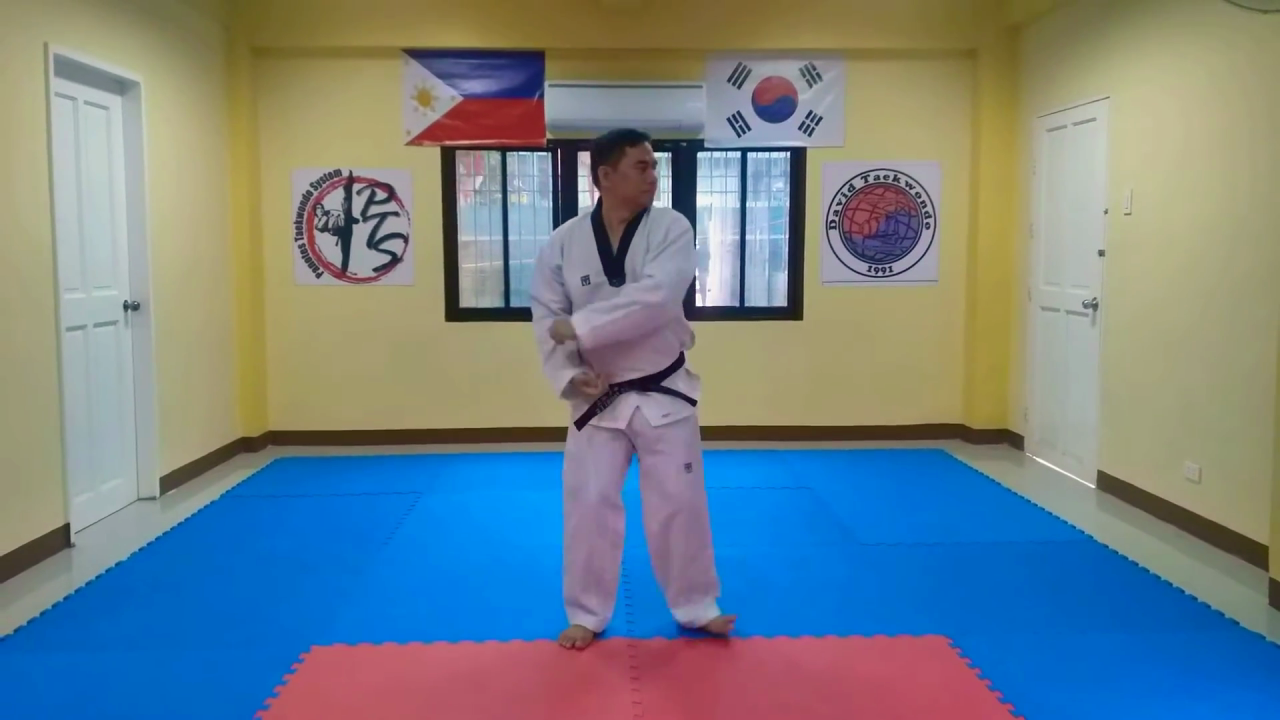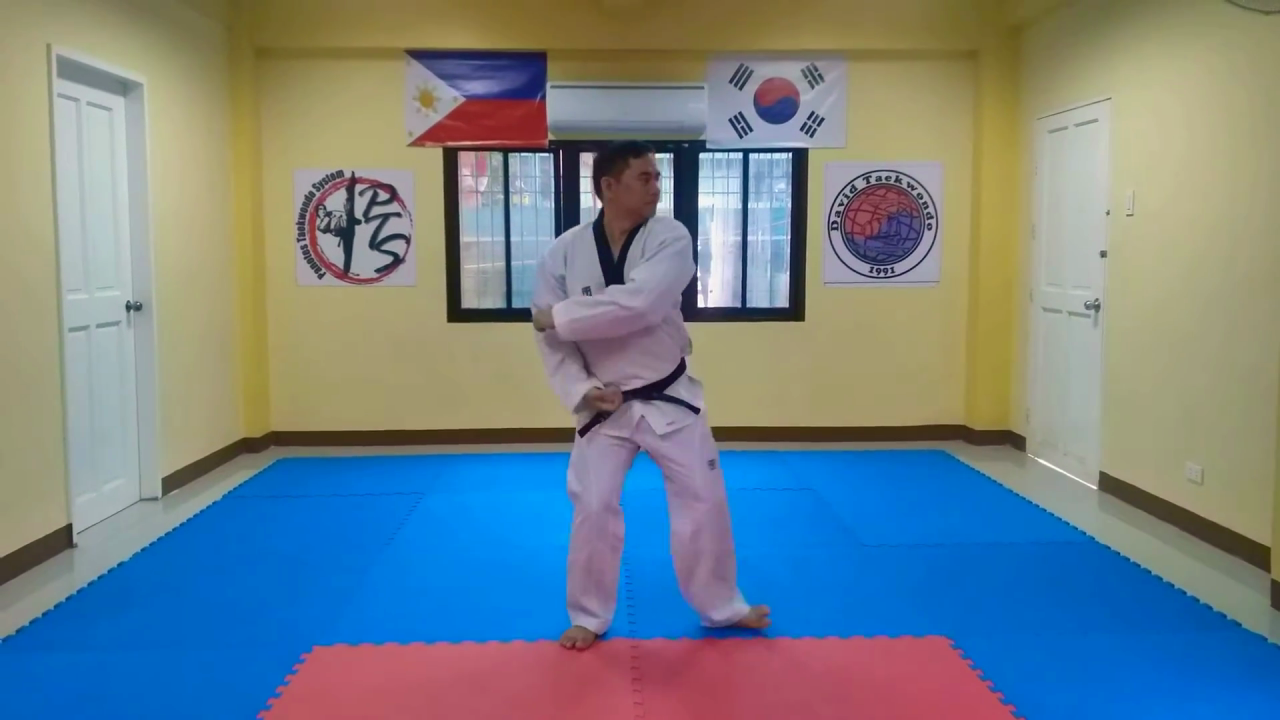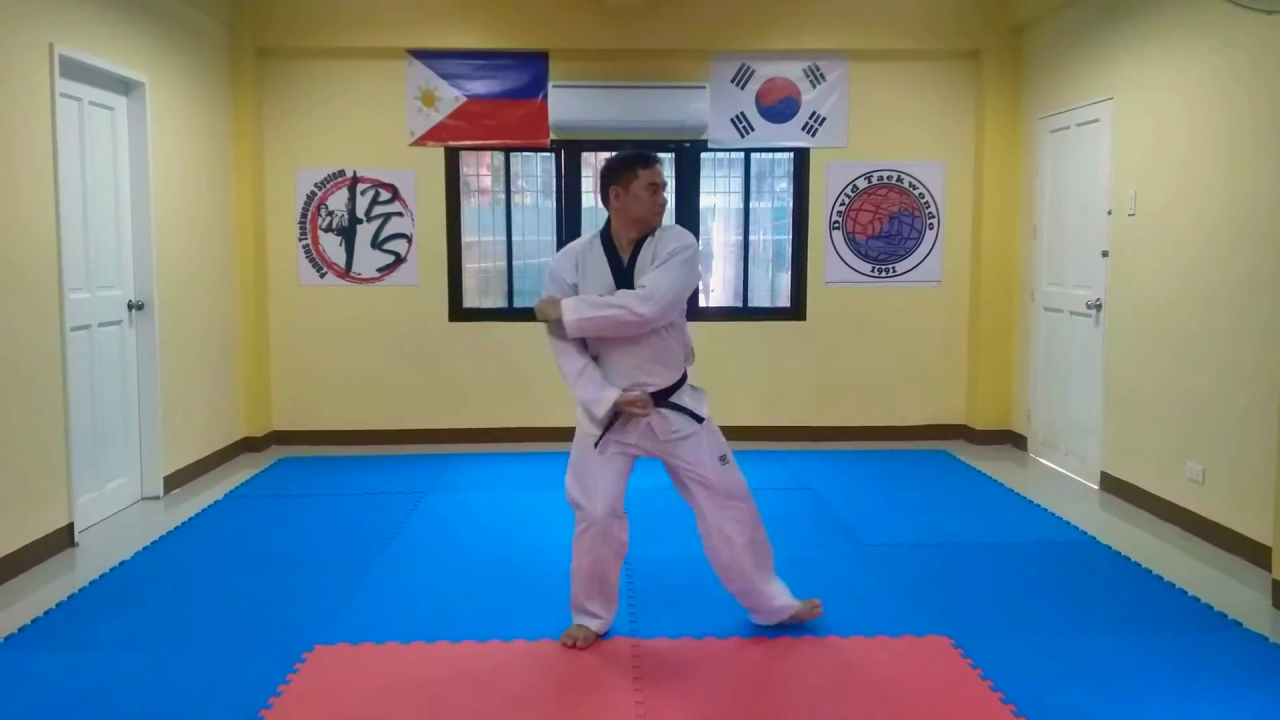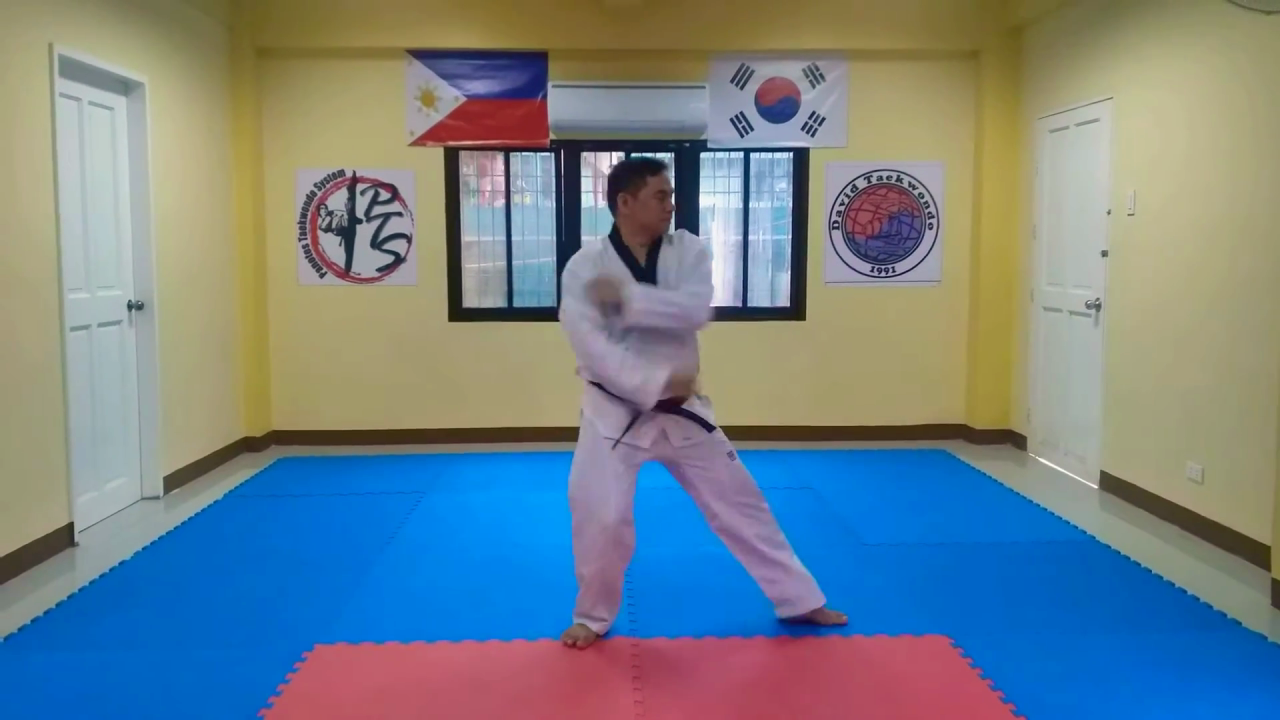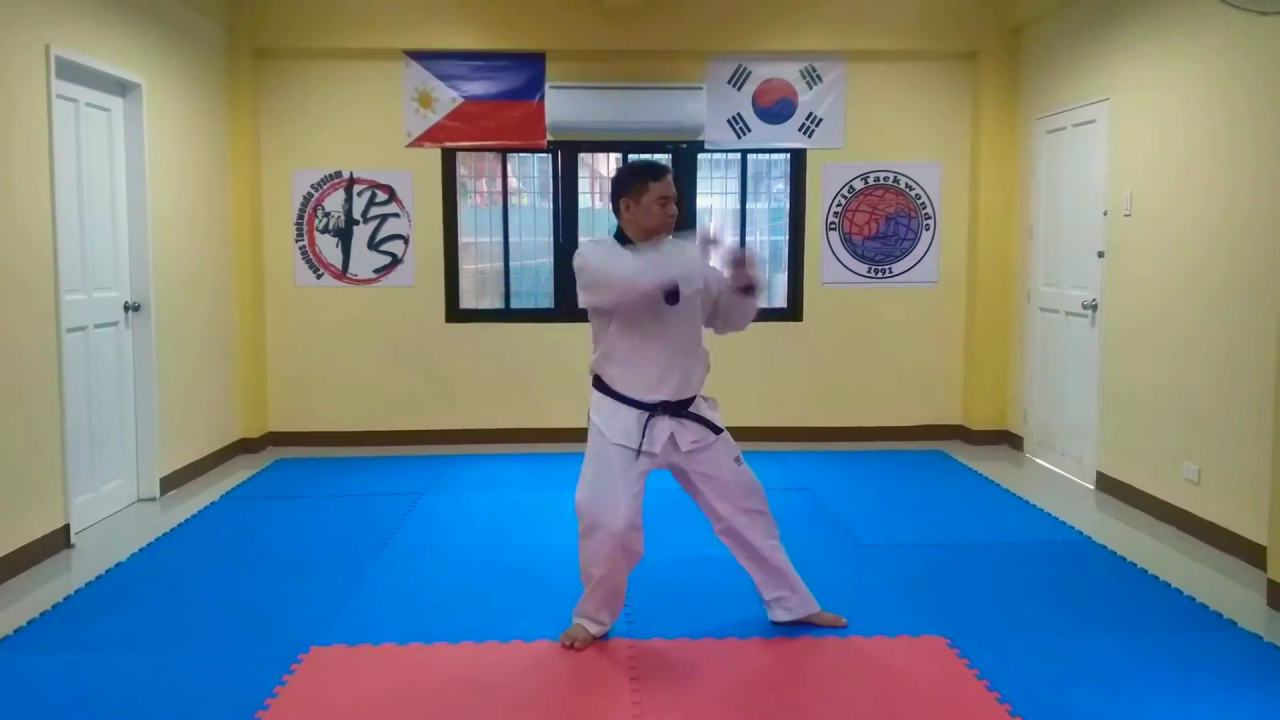
dt=0.1s
person 1, frame 1
left shoulder: (671, 228)
right shoulder: (563, 243)
left elbow: (655, 296)
right elbow: (546, 317)
left wrist: (579, 329)
right wrist: (567, 375)
left hip: (663, 391)
right hip: (599, 397)
left knee: (680, 502)
right knee: (589, 505)
left ankle: (697, 606)
right ankle: (587, 614)
person 1, frame 2
left shoulder: (671, 238)
right shoulder: (563, 253)
left elbow: (639, 301)
right elbow: (549, 337)
left wrist: (558, 316)
right wrist: (580, 389)
left hip: (668, 397)
right hip: (598, 401)
left knee: (703, 499)
right knee: (594, 509)
left ankle: (723, 606)
right ankle: (588, 616)
person 1, frame 3
left shoulder: (678, 246)
right shoulder: (571, 261)
left elbow: (648, 308)
right elbow: (566, 345)
left wrist: (568, 311)
right wrist: (608, 399)
left hip: (675, 404)
right hip: (609, 409)
left knee: (730, 499)
right knee: (597, 513)
left ankle: (772, 603)
right ankle: (590, 616)
person 1, frame 4
left shoulder: (686, 252)
right shoulder: (586, 266)
left elbow: (692, 311)
right elbow: (590, 344)
left wrist: (627, 297)
right wrist: (654, 382)
left hip: (682, 411)
right hip: (615, 414)
left knee: (740, 502)
right knee: (602, 518)
left ankle: (800, 598)
right ankle: (592, 615)
person 1, frame 5
left shoulder: (690, 260)
right shoulder: (595, 260)
left elbow: (727, 319)
right elbow: (624, 276)
left wrist: (742, 284)
right wrist: (698, 252)
left hip: (688, 415)
right hip: (620, 417)
left knee: (745, 504)
right knee: (611, 523)
left ankle: (794, 603)
right ankle: (592, 617)
